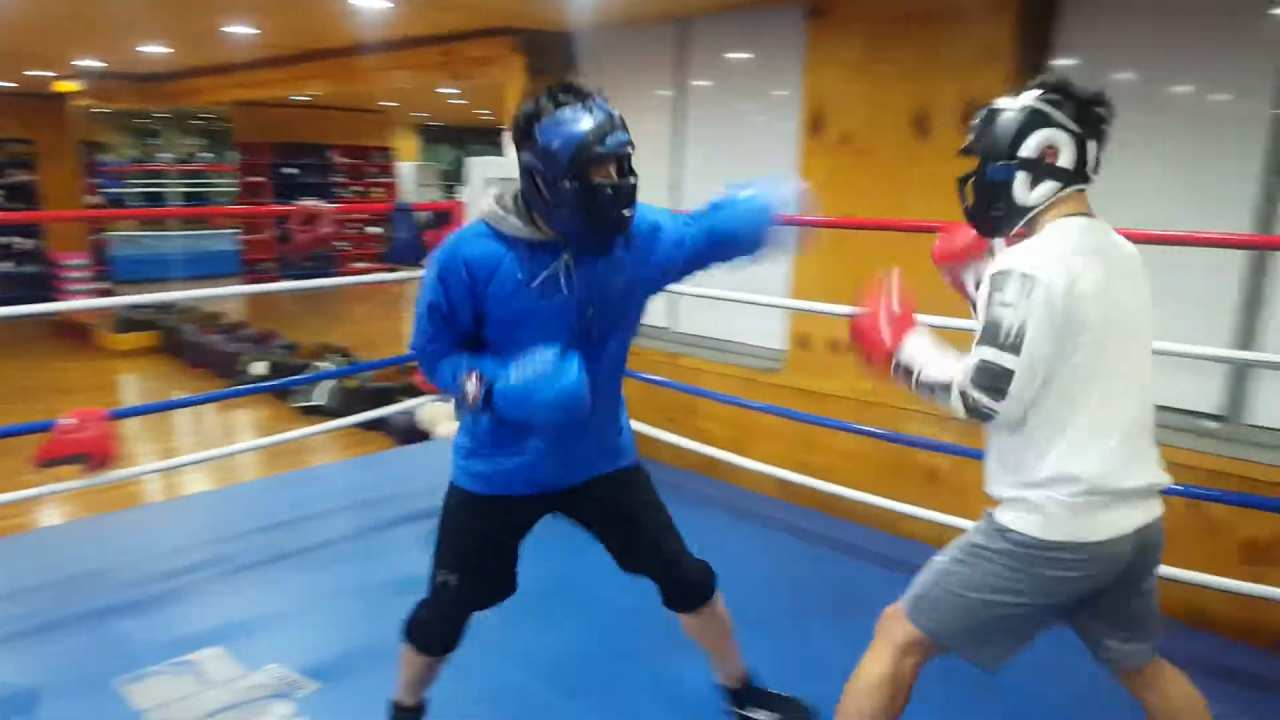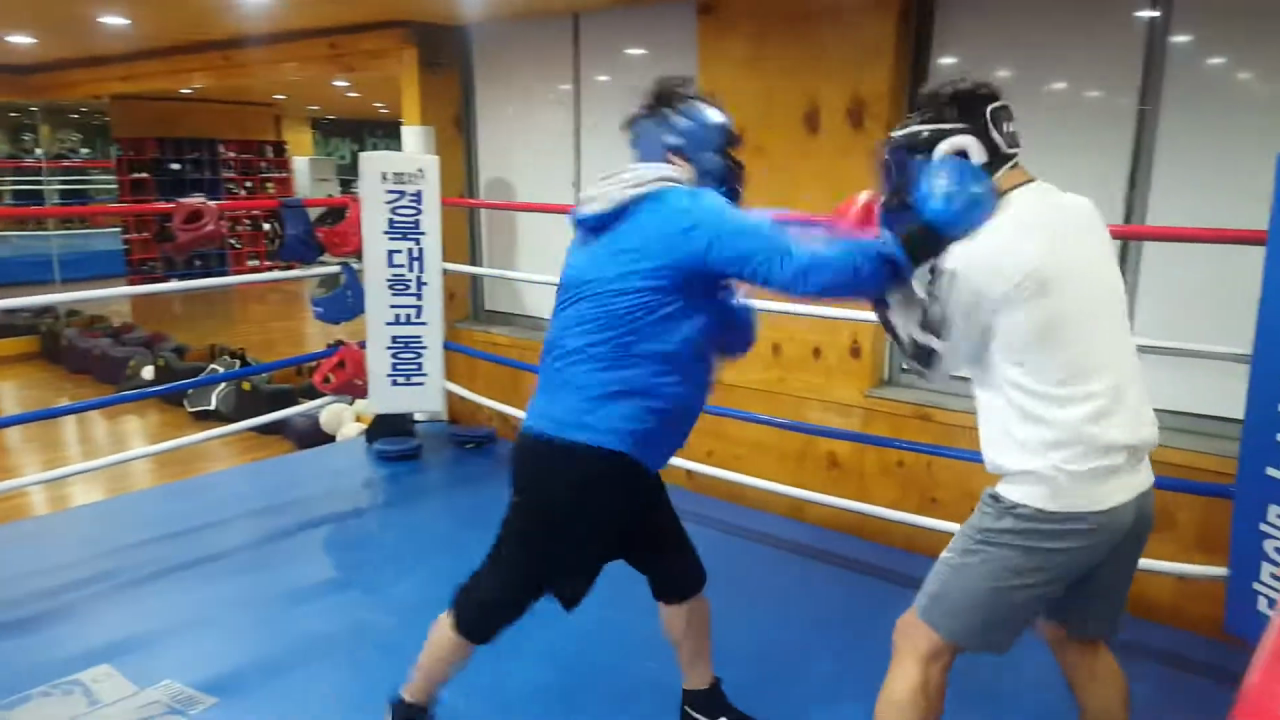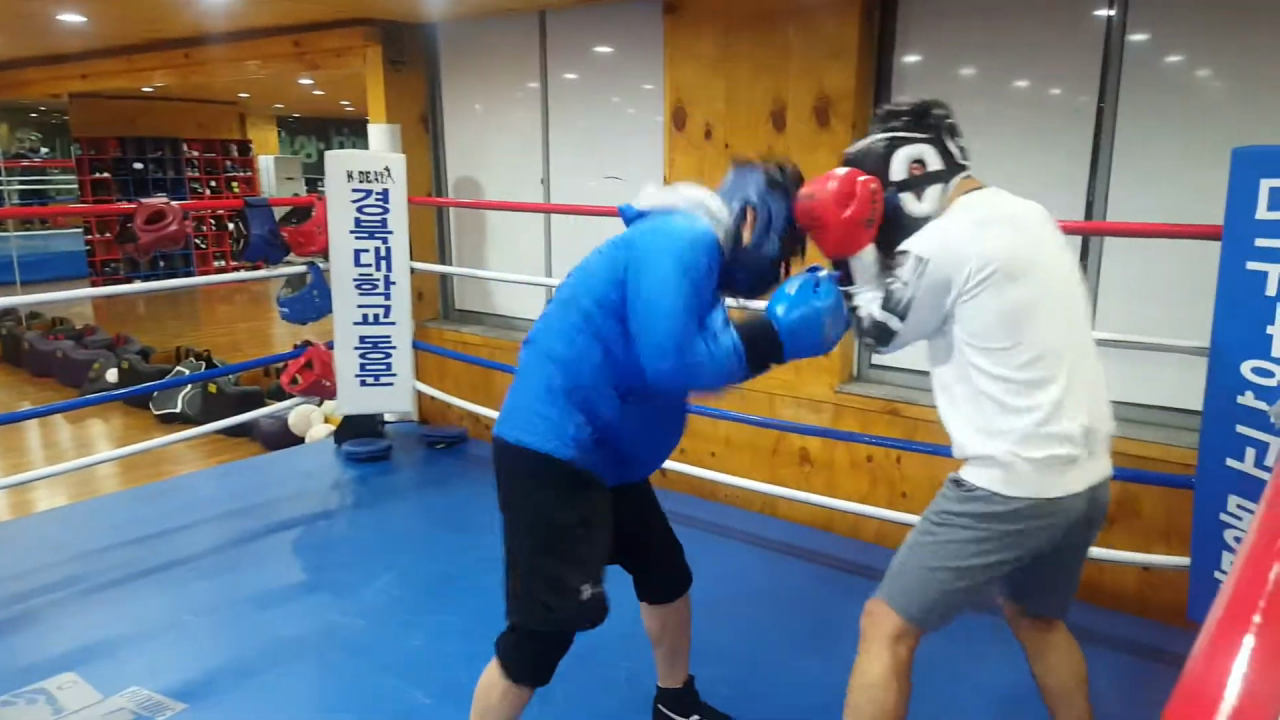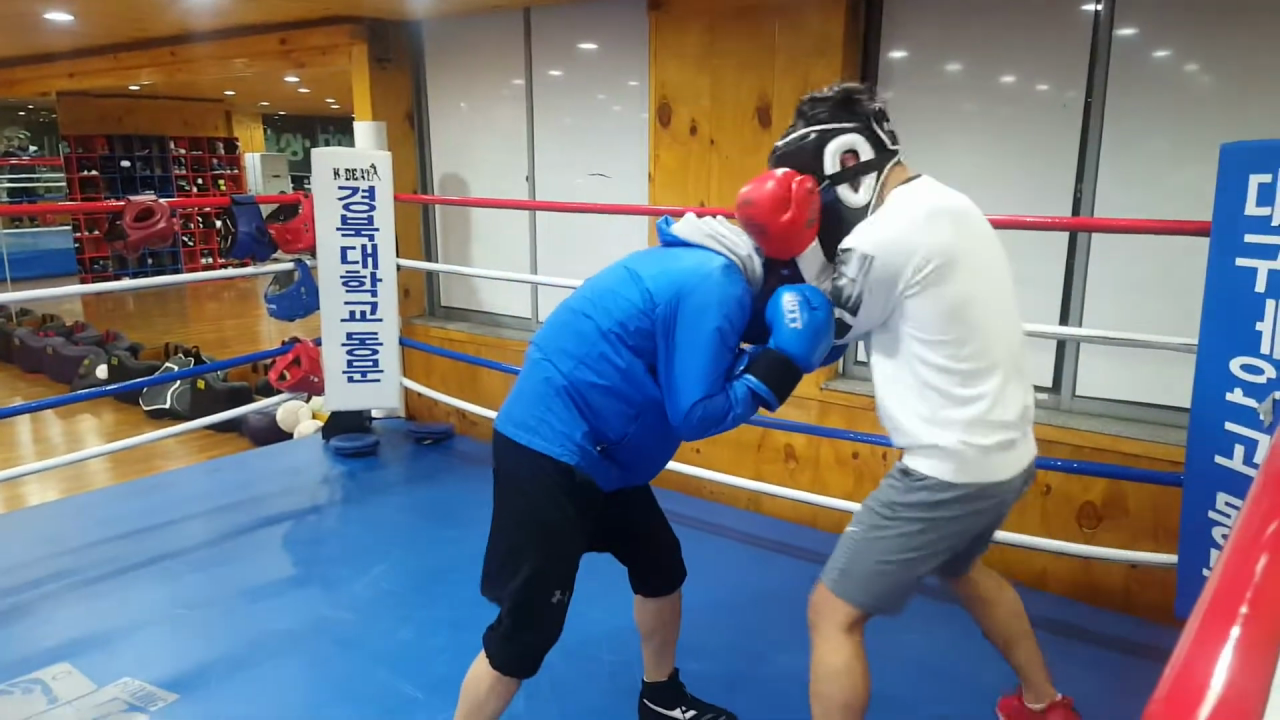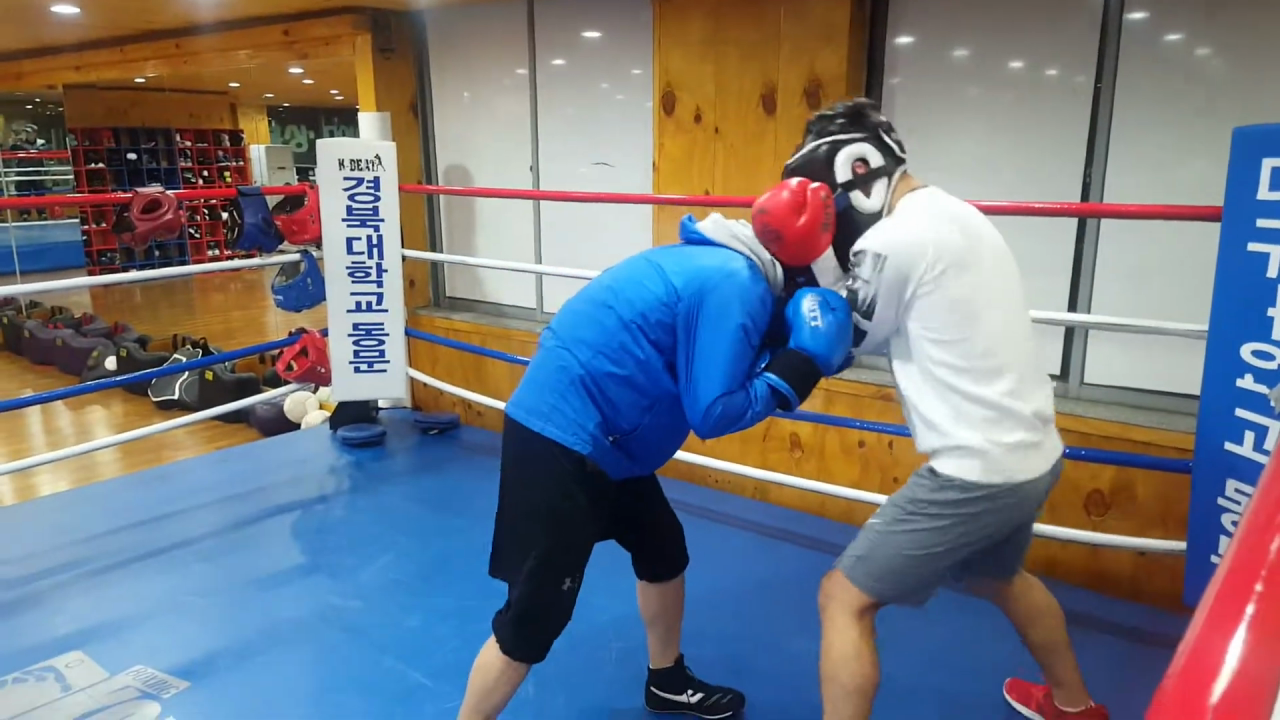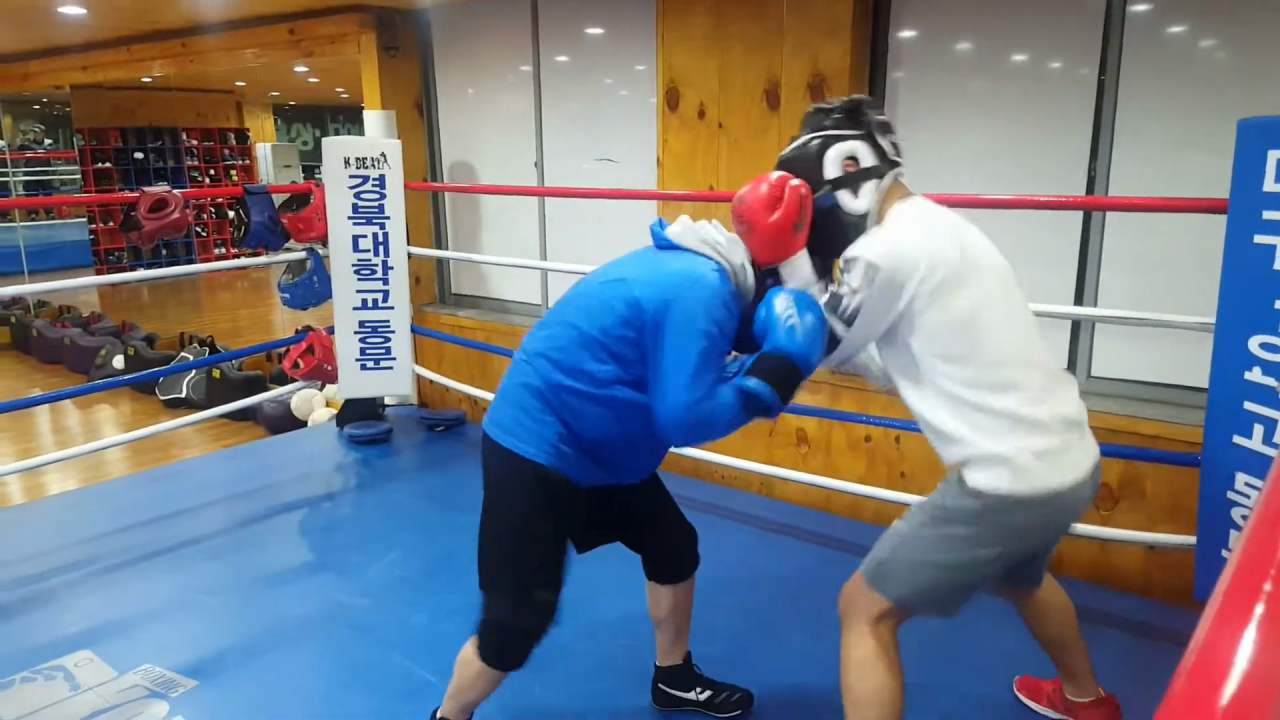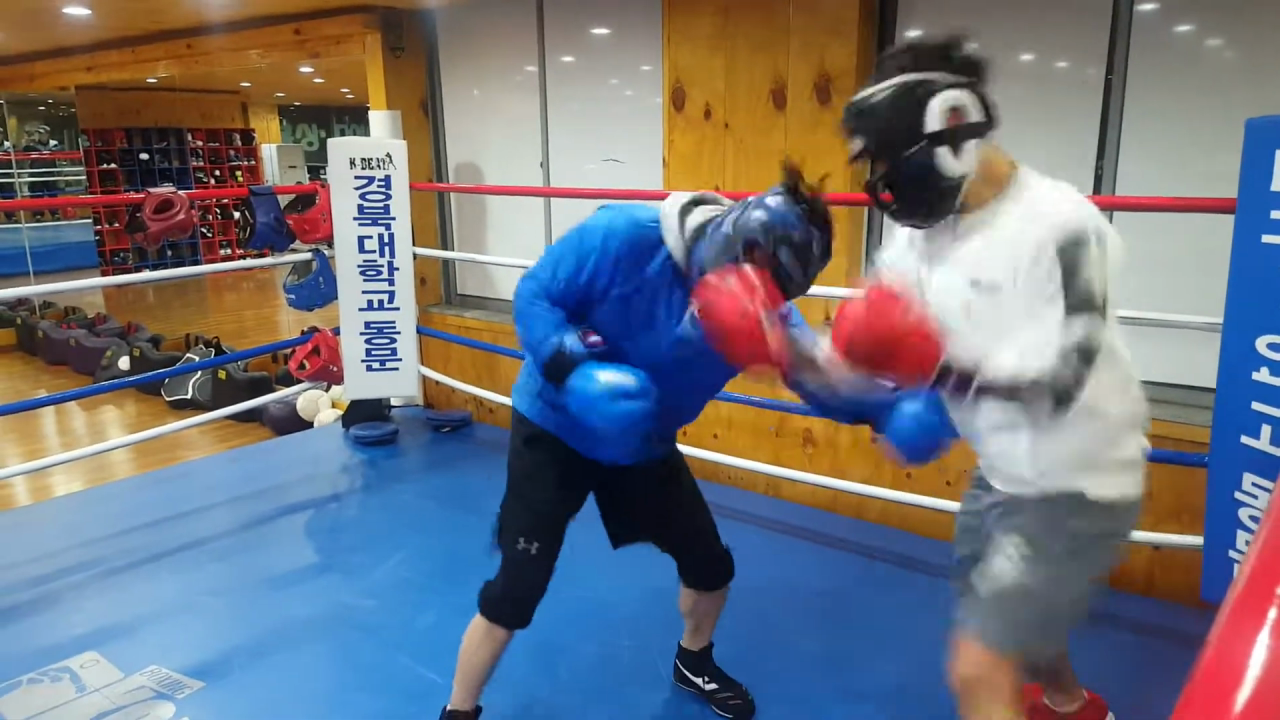
dt=0.3s
person 1, frame 1
left shoulder: (1030, 266)
right shoulder: (1119, 254)
left elbow: (987, 397)
left wrist: (902, 347)
right wrist: (983, 275)
left hip: (1048, 530)
right hip: (1133, 522)
left knee: (897, 637)
right knee: (1139, 665)
person 1, frame 2
left shoulder: (974, 256)
right shoulder: (1080, 213)
left elbow: (930, 352)
right wrist: (929, 250)
left hip: (1048, 502)
right hip: (1125, 487)
left knee: (920, 644)
right knee: (1076, 634)
person 1, frame 3
left shoulder: (940, 245)
right shoulder: (1030, 218)
left elbow: (879, 331)
left wrist: (853, 249)
right wrist: (868, 247)
left hip: (1011, 485)
right hip: (1084, 478)
left knee: (886, 629)
right knee: (1034, 617)
person 1, frame 4
left shoulder: (883, 240)
right shoulder: (950, 207)
right wrist: (807, 245)
left hip: (949, 469)
right hip: (1004, 453)
left knee: (832, 613)
right knee: (960, 569)
person 1, frame 5
left shoulder: (891, 243)
right shoulder: (956, 216)
left elbow: (848, 338)
left hip: (974, 471)
right hip: (1032, 454)
left knee: (844, 600)
right knee: (999, 575)
person 1, frame 6
left shoulder: (890, 251)
right shoulder: (938, 229)
left elbow: (828, 347)
left wrist: (787, 257)
left hip: (1014, 481)
right hip: (1064, 463)
left knee: (864, 612)
right knee: (1019, 576)
person 1, frame 7
left shoulder: (1059, 225)
right shoulder: (919, 241)
left elbow: (1059, 380)
right elbow: (886, 367)
left wrist: (941, 363)
left hip: (1077, 488)
right hip: (1004, 479)
right knee: (1013, 609)
person 2, frame 1
left shoulder: (635, 235)
right shoulder: (471, 254)
left elbow: (714, 232)
right elbow: (435, 351)
left wrist: (753, 210)
right wrist: (493, 387)
left hip: (599, 458)
right hip: (499, 471)
left knee: (688, 579)
right knee: (446, 614)
person 2, frame 2
left shoulder: (629, 219)
right shoulder: (688, 211)
right elbow: (797, 269)
left wrist: (725, 322)
right wrist: (919, 239)
left hip: (605, 446)
right hip: (582, 449)
left knee: (679, 573)
right knee: (501, 595)
person 2, frame 3
left shoulder: (689, 243)
right shoulder: (681, 237)
left elbow: (680, 359)
right elbow: (672, 364)
left wrist: (762, 340)
right wrist: (773, 334)
left hip: (604, 453)
right hip: (553, 450)
left knee: (667, 574)
right knee: (544, 627)
person 2, frame 4
left shoulder: (700, 267)
right shoulder: (716, 286)
left elbow: (692, 379)
right elbow: (694, 413)
left wrist: (774, 357)
right wrist: (783, 364)
left hip: (594, 451)
right hip: (548, 451)
left knee: (660, 564)
right knee: (527, 626)
person 2, frame 5
left shoulder: (718, 264)
right shoulder: (737, 285)
left elbow: (705, 381)
right elbow: (713, 413)
left wrist: (789, 357)
right wrist: (801, 367)
left hip: (600, 439)
right hip: (560, 440)
left knee: (664, 551)
right knee: (536, 613)
person 2, frame 6
left shoulder: (694, 271)
right shoulder: (700, 288)
left elbow: (675, 395)
right elbow: (681, 420)
left wrist: (762, 373)
right wrist: (775, 372)
right hip: (536, 450)
left knee: (675, 548)
right knee: (519, 622)
person 2, frame 7
right shoulder: (630, 235)
left elbow: (826, 383)
right elbow: (535, 298)
left wrist: (889, 409)
right wrist: (570, 369)
left hip: (643, 440)
right hip: (557, 422)
left knee: (709, 563)
right knee: (519, 585)
left ankle: (694, 663)
